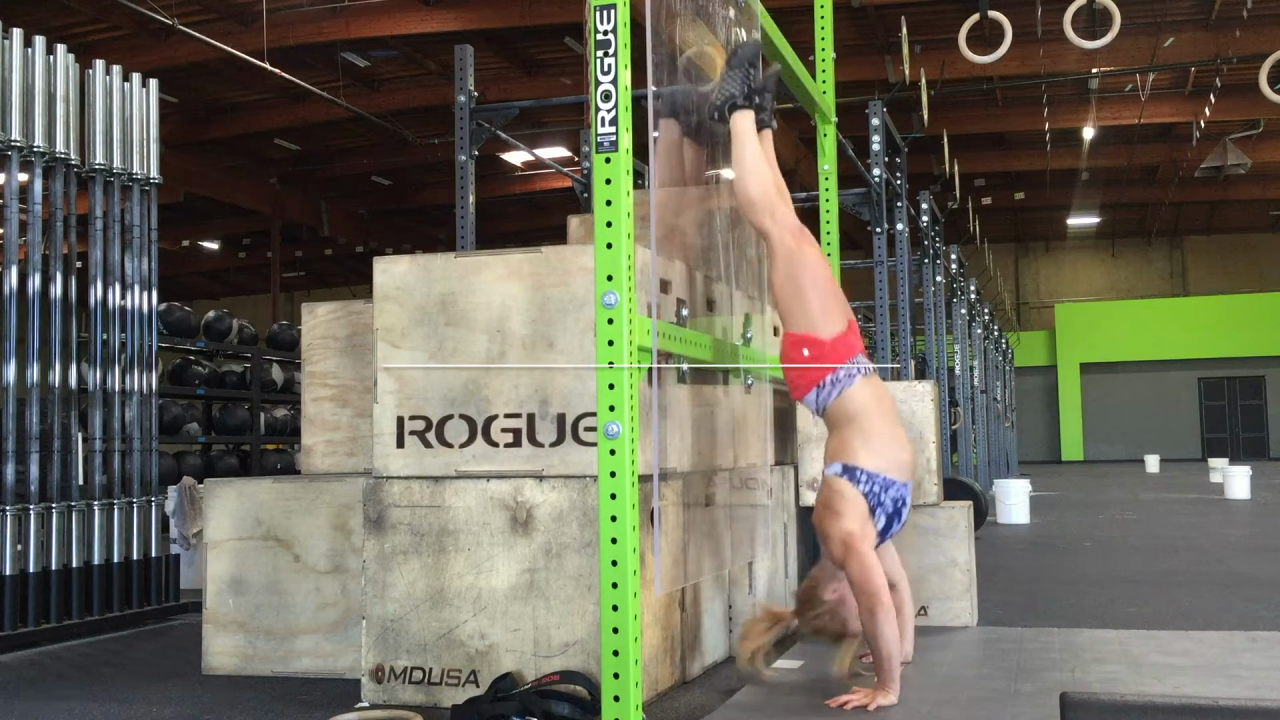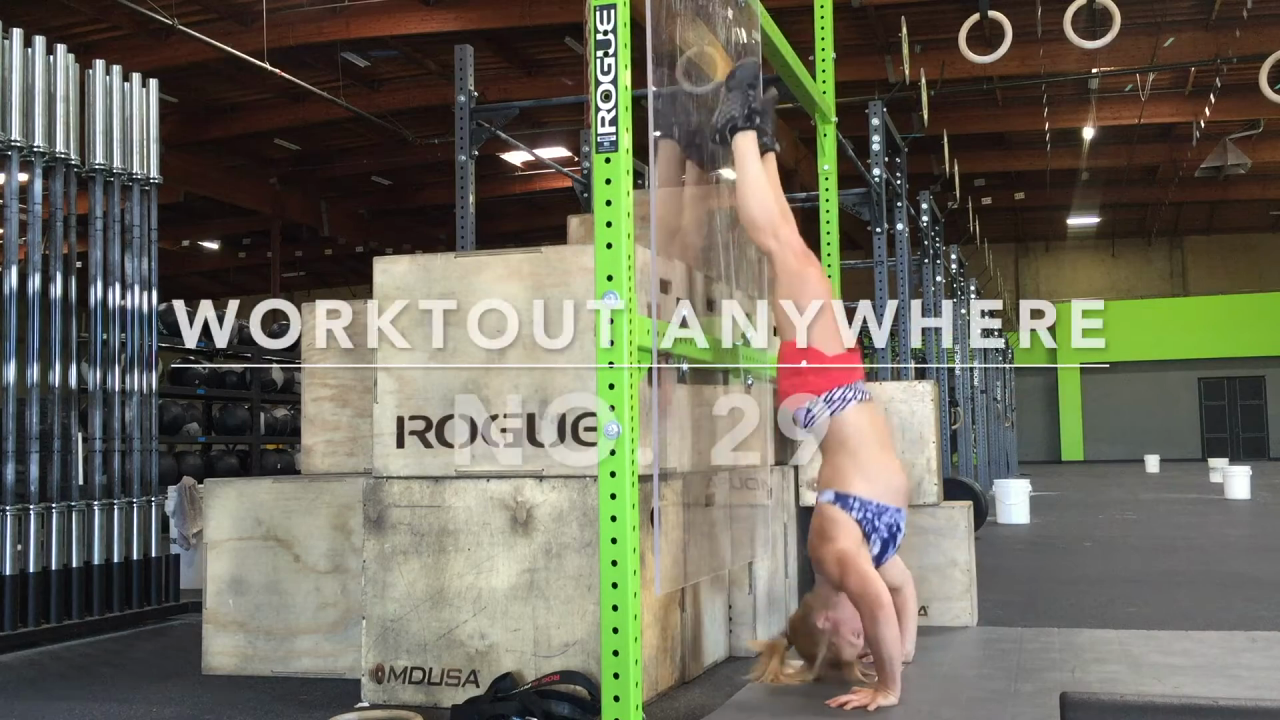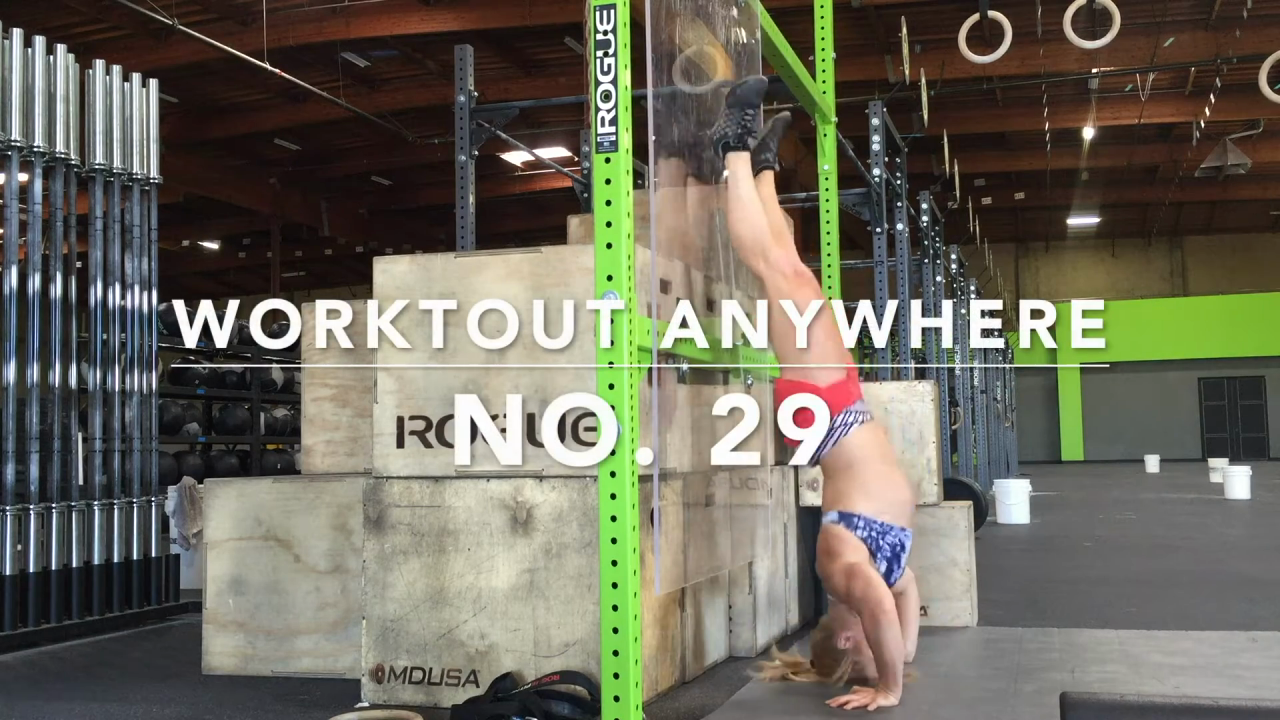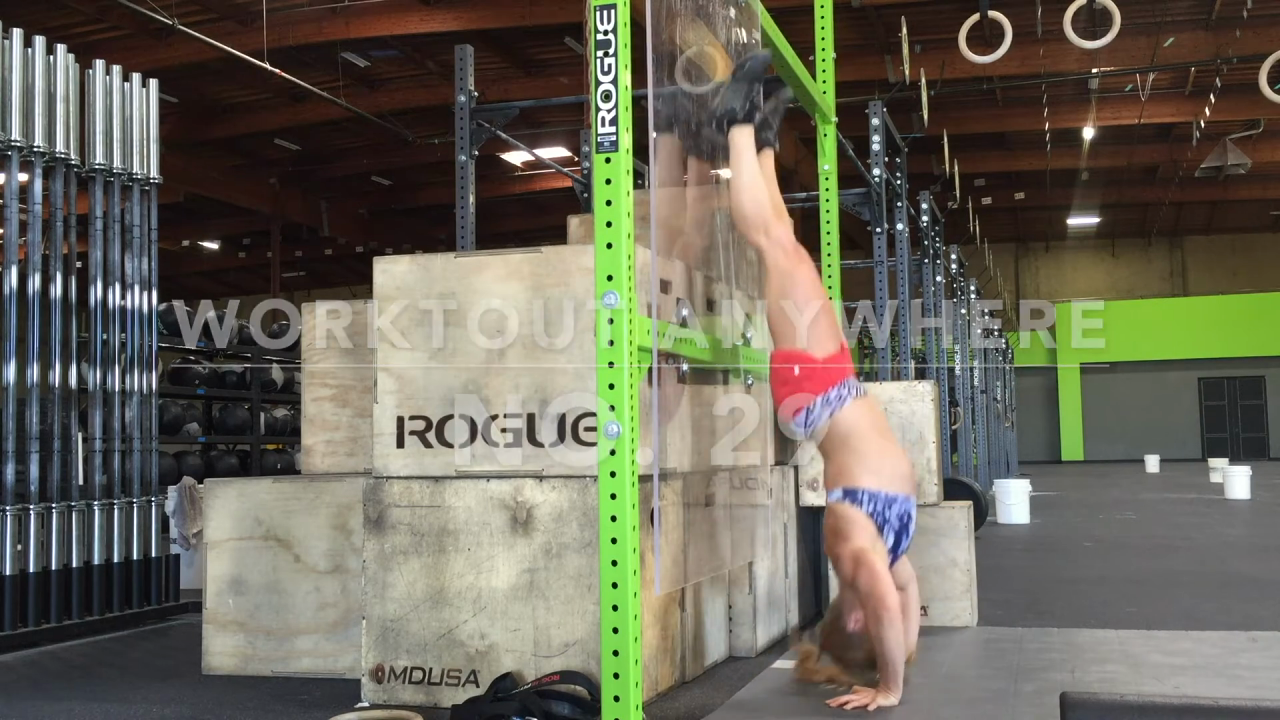
dt=0.7s
person 1, frame 1
left shoulder: (858, 519)
right shoulder: (846, 519)
left wrist: (897, 660)
right wrist: (887, 688)
left hip: (836, 363)
right hip: (827, 361)
left knee: (781, 224)
right knee: (777, 224)
left ankle: (755, 112)
right ankle: (742, 107)
person 1, frame 2
right shoulder: (839, 545)
left wrist: (895, 672)
right wrist: (887, 687)
left hip: (829, 384)
right hip: (824, 384)
left knee: (786, 248)
right knee: (783, 247)
left ankle: (756, 135)
right ankle: (744, 128)
person 1, frame 3
right shoulder: (846, 560)
left wrist: (895, 675)
right wrist: (890, 687)
left hip: (834, 403)
right hip: (827, 404)
left knee: (786, 269)
right knee: (780, 270)
left ankle: (758, 153)
right ankle: (741, 146)
person 1, frame 4
left shoulder: (865, 539)
right shoulder: (858, 540)
right wrist: (889, 690)
left hip: (822, 386)
right hip: (817, 387)
left knee: (780, 245)
right knee: (777, 245)
left ankle: (758, 132)
right ankle: (741, 120)
